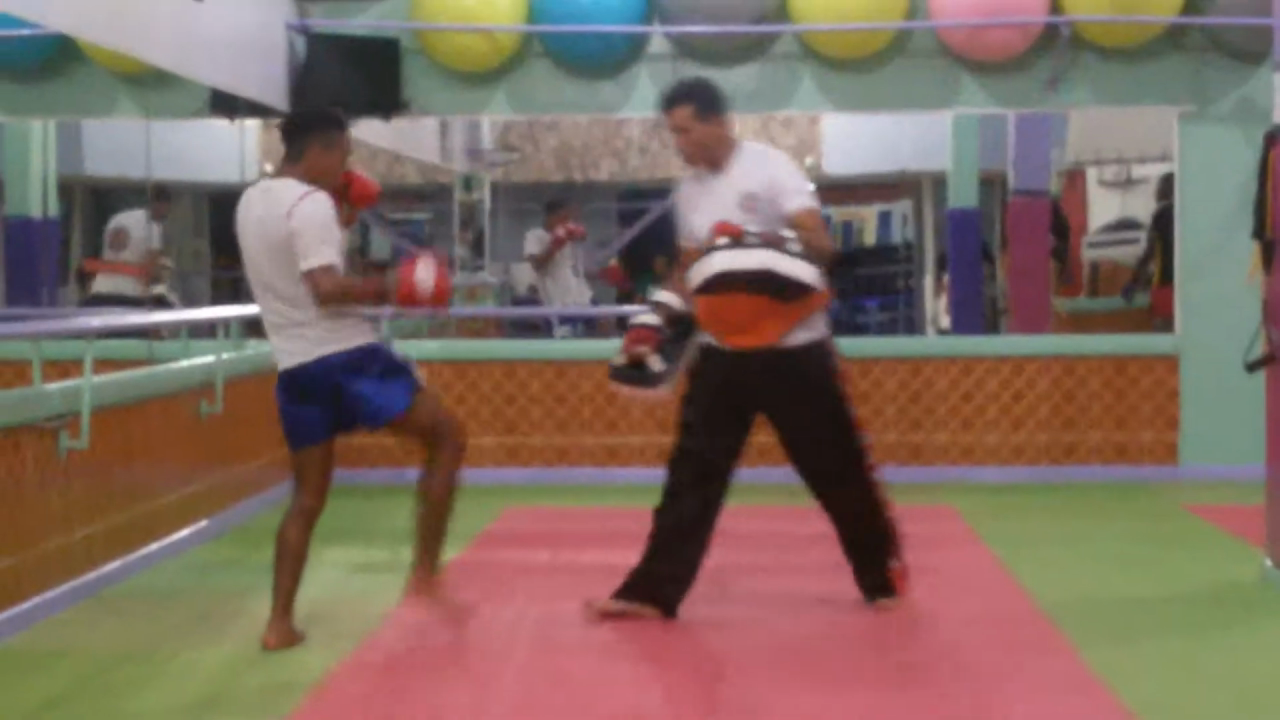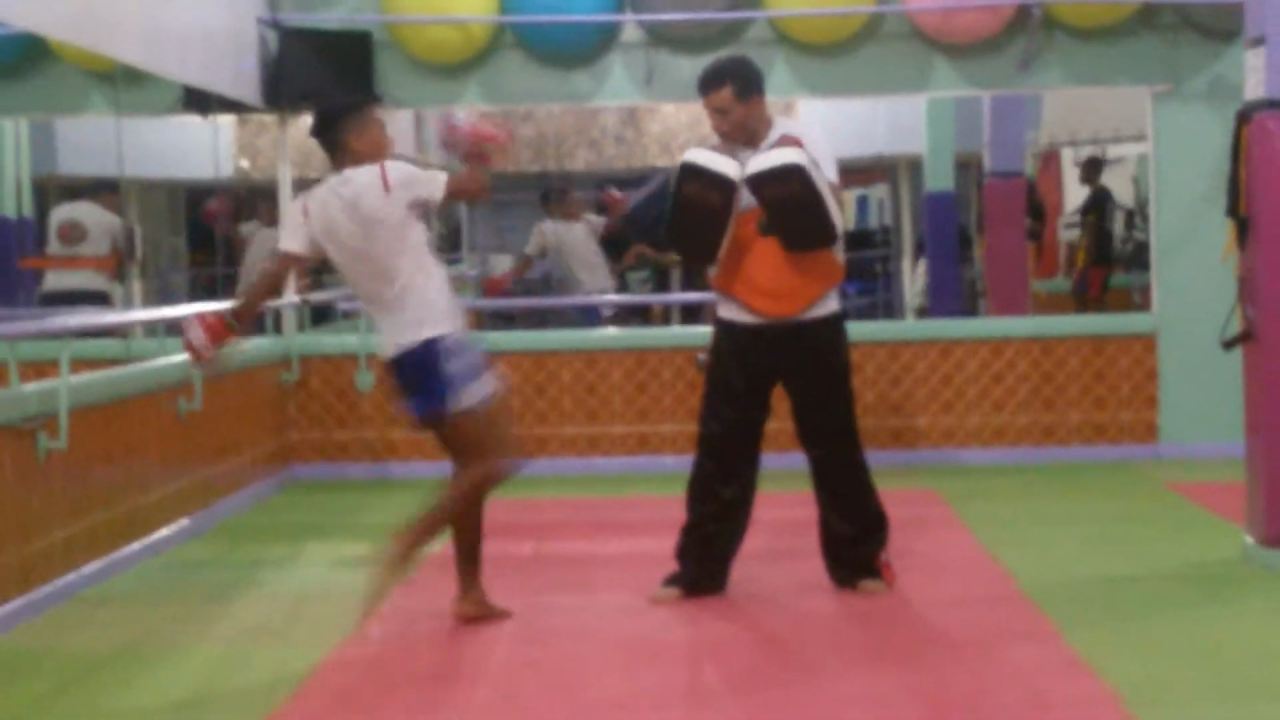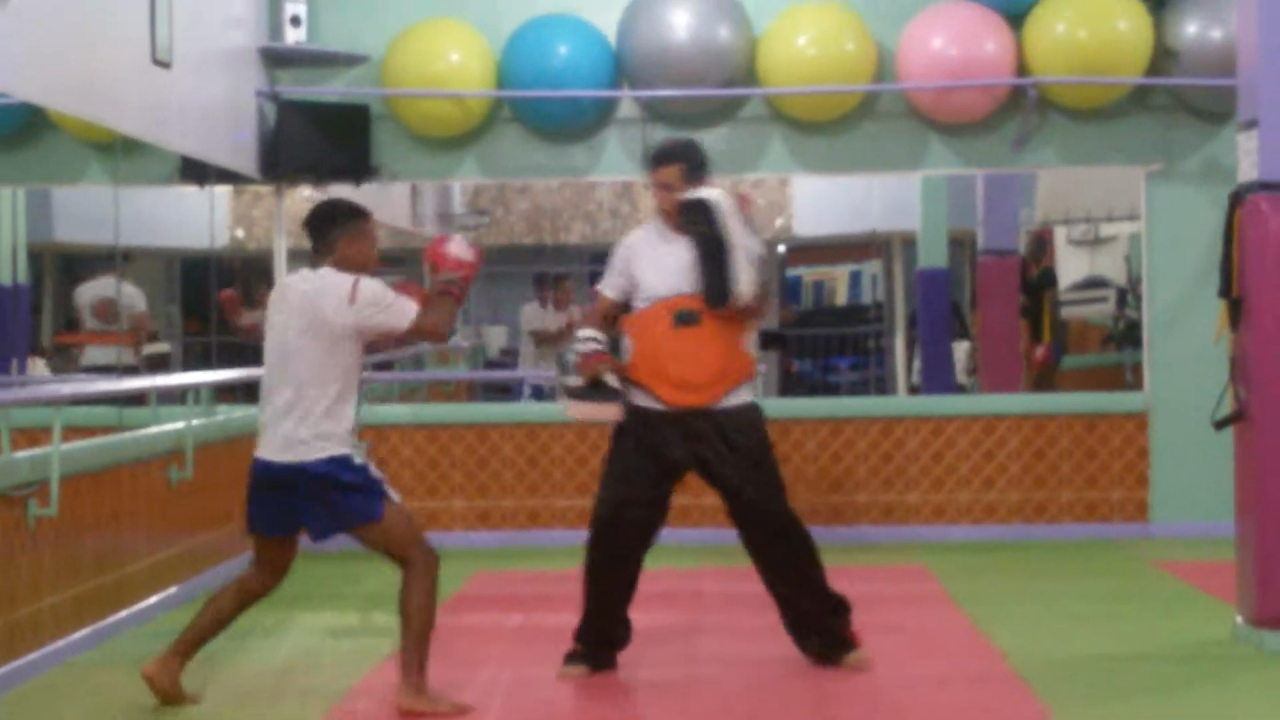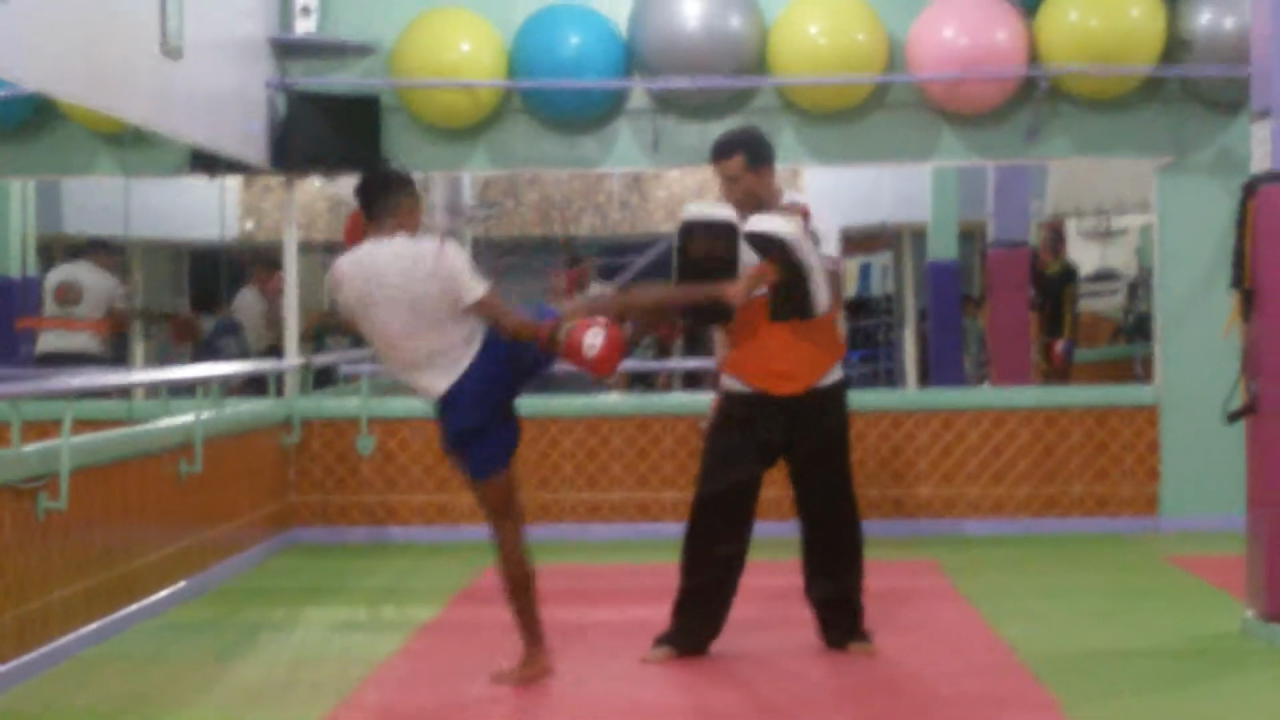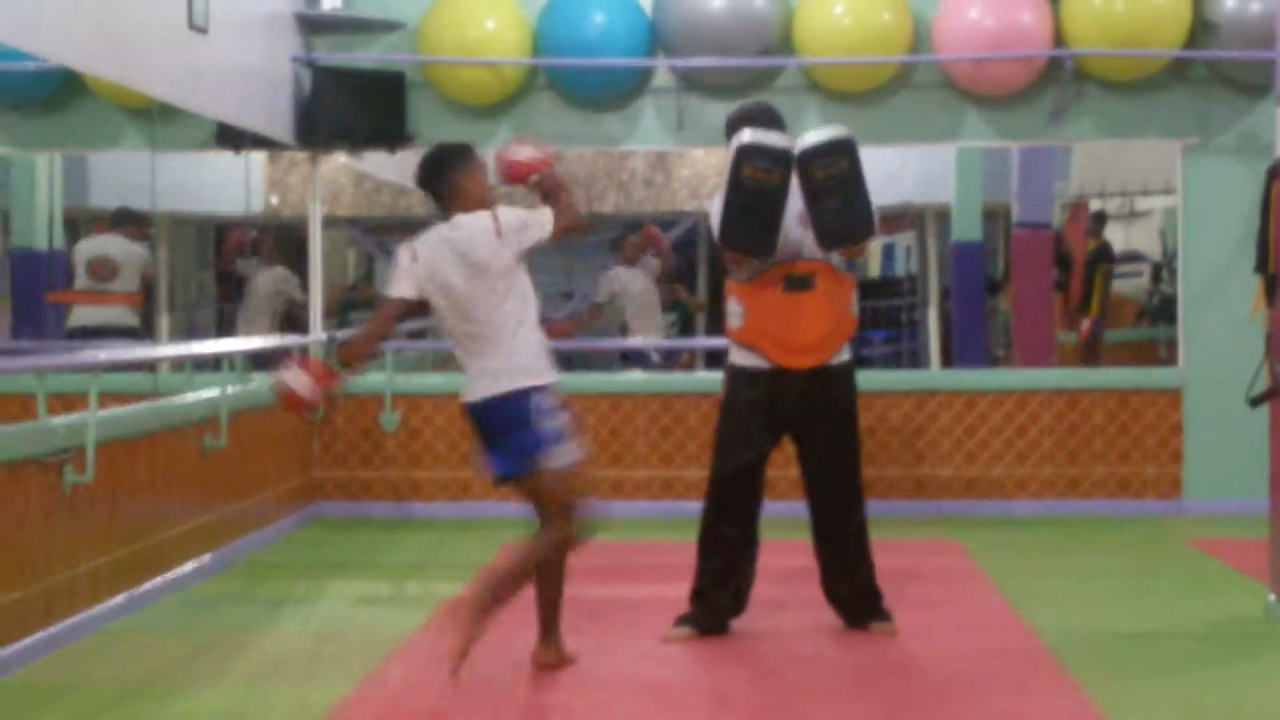
dt=1s
person 1, frame 1
left shoulder: (769, 169)
right shoulder: (688, 190)
left elbow: (818, 241)
left wrist: (763, 246)
right wrist: (654, 317)
left hip: (793, 350)
right hip: (721, 356)
left knee: (836, 468)
right knee: (691, 474)
left ankle: (882, 572)
right ankle: (650, 592)
person 1, frame 2
left shoulder: (802, 144)
left hip: (812, 324)
right hip: (739, 328)
left knee: (834, 446)
right knee: (722, 450)
left ankle: (859, 560)
right ankle: (699, 567)
person 1, frame 3
left shoulder: (734, 237)
right shoulder: (635, 244)
left elbow: (751, 311)
right elbow: (597, 312)
left wrist: (737, 241)
right wrist: (591, 350)
left hip: (725, 413)
right hip: (650, 414)
left knee: (771, 523)
right knee: (614, 529)
left ankle: (830, 636)
right ankle: (596, 645)
person 1, frame 4
left shoulder: (808, 220)
right shoulder: (715, 229)
left elbow: (828, 299)
left wrist: (801, 246)
left hip: (816, 391)
right hip: (746, 393)
left knee: (831, 511)
right knee: (716, 511)
left ankle: (842, 623)
right ankle: (690, 630)
person 1, frame 5
right shoulder: (729, 202)
left elbow: (853, 247)
right elbow: (736, 258)
left hip: (825, 368)
right hip: (754, 371)
left knee: (838, 492)
right knee: (730, 491)
left ankle: (859, 604)
right ankle: (711, 610)
person 2, frame 1
left shoulder: (250, 201)
right shoulder: (311, 202)
right elbow: (328, 289)
left wrist: (338, 211)
right wrist: (392, 289)
left hip: (295, 366)
right hip: (346, 354)
left knee: (307, 497)
right knee: (448, 437)
left ankle: (281, 622)
right ankle: (425, 575)
person 2, frame 2
left shoulder: (311, 207)
right shoulder: (391, 177)
left elbow: (276, 275)
right elbow: (474, 187)
left wrist: (226, 323)
right wrist: (481, 155)
left hip: (404, 349)
right hip: (436, 339)
left knee: (473, 464)
right knee: (490, 464)
left ankle: (470, 594)
right ankle: (402, 548)
person 2, frame 3
left shoulder: (287, 288)
right shoulder: (358, 291)
right elbow: (437, 326)
right wrist: (452, 285)
left hip: (273, 461)
right hip: (326, 464)
left knee: (262, 575)
right knee: (420, 560)
left ankle: (169, 663)
person 2, frame 4
left shoulder: (343, 272)
right shoulder: (438, 254)
right elbow: (503, 319)
right wrist: (568, 332)
left hip: (458, 406)
right hip: (492, 363)
left knee: (506, 526)
left ankle: (533, 654)
right ankle: (714, 291)
person 2, frame 5
left shoulder: (415, 254)
right shoulder: (498, 225)
left elbow: (378, 327)
right elbow: (569, 221)
right wrist: (550, 186)
left hip: (486, 402)
right hip: (527, 394)
left knee: (556, 521)
right knee: (560, 529)
left ankle: (549, 643)
right ankle: (474, 604)
